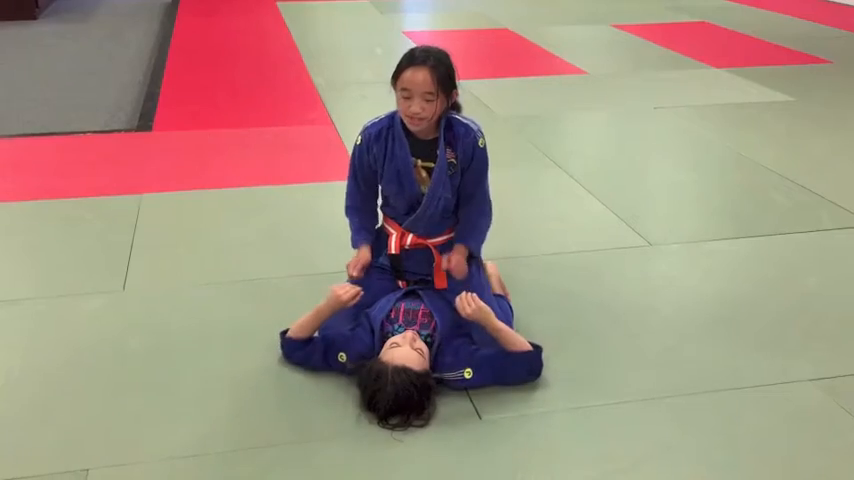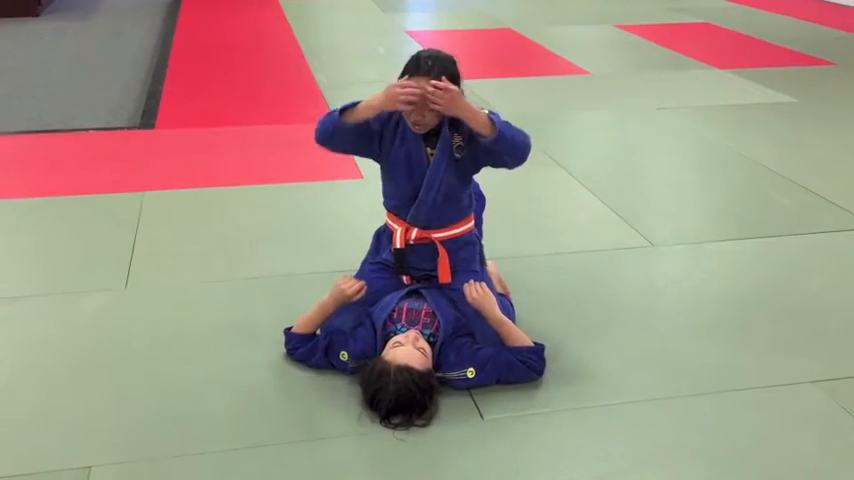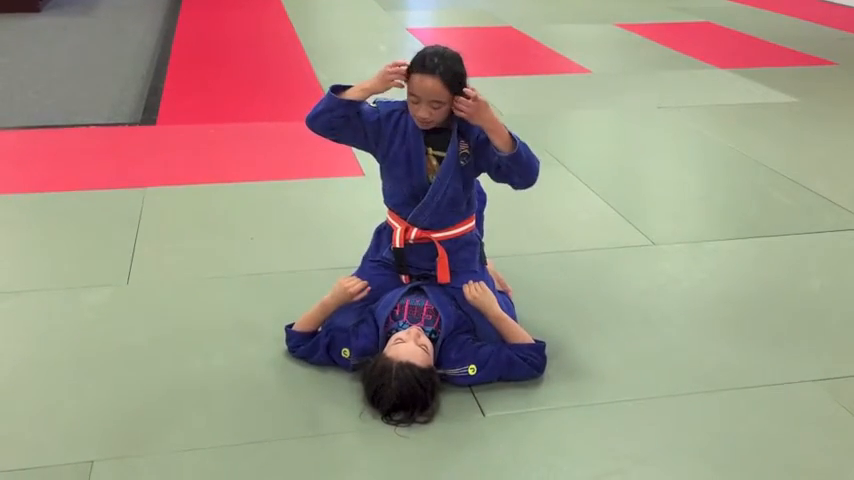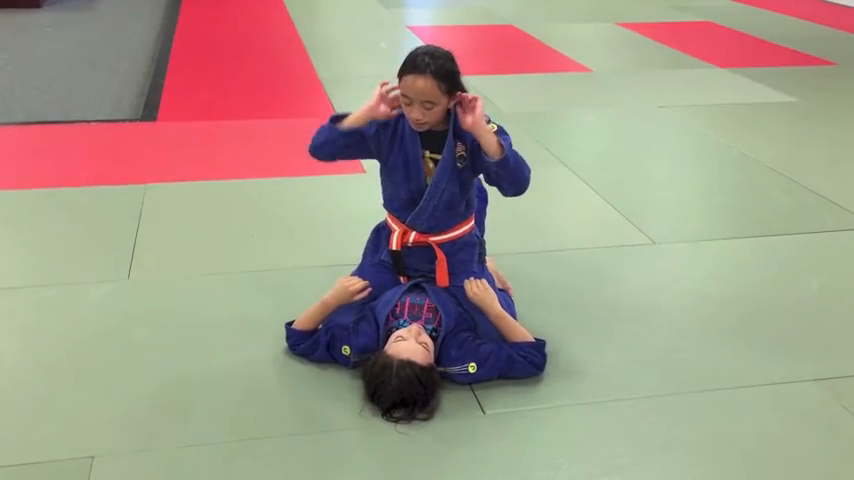
dt=0.5s
person 1, frame 1
left shoulder: (467, 139)
right shoulder: (374, 137)
left elbow: (476, 202)
right elbow: (361, 196)
left wrist: (462, 250)
right wrist: (362, 245)
left hip: (451, 248)
right hip: (392, 249)
person 1, frame 2
left shoulder: (468, 126)
right shoulder: (387, 123)
left elbow: (518, 150)
right elbow: (328, 133)
left wrist: (466, 113)
right wrist: (377, 105)
left hip: (454, 250)
right hip: (396, 246)
left knee: (496, 339)
right knee: (339, 334)
person 1, frame 3
left shoulder: (474, 130)
right shoulder: (389, 119)
left elbow: (525, 174)
right elbow: (320, 121)
left wrist: (490, 123)
right wrist: (369, 88)
left hip: (456, 249)
right hip: (396, 245)
left knee: (493, 335)
right knee: (342, 330)
left ankle: (485, 275)
person 1, frame 4
left shoulder: (471, 132)
right shoulder: (387, 126)
left elbow: (516, 184)
right elbow: (321, 148)
left wrist: (481, 131)
right wrist: (367, 114)
left hip: (455, 251)
right hip: (395, 245)
left ankle: (483, 270)
person 2, frame 1
left shoulder: (359, 352)
right shoulder: (452, 364)
left elbow: (294, 346)
right elbow: (529, 363)
left wrist: (327, 306)
right wrist: (489, 321)
right ankle: (488, 273)
person 2, frame 2
left shoulder: (360, 351)
right shoulder: (455, 364)
left elbow: (298, 342)
right elbow: (531, 362)
left wrist: (331, 301)
right wrist: (492, 312)
person 2, frame 3
left shoulder: (361, 347)
right shoulder: (458, 362)
left elbow: (298, 339)
right elbow: (533, 358)
left wrist: (332, 300)
right wrist: (492, 309)
person 2, frame 4
left shoulder: (361, 345)
right shoulder: (457, 361)
left elbow: (299, 338)
right elbow: (533, 358)
left wrist: (331, 300)
right wrist: (493, 308)
